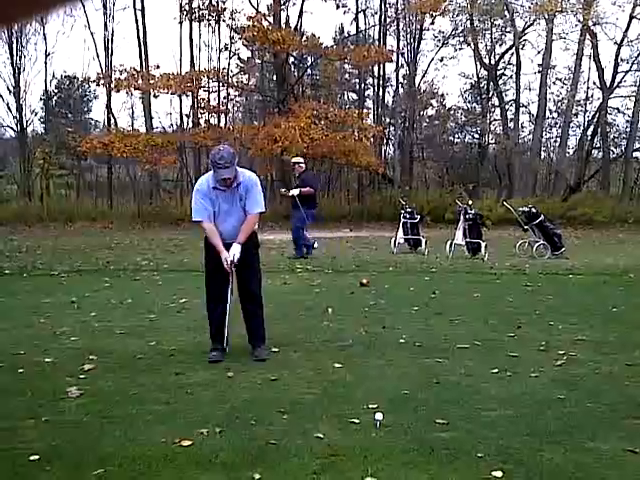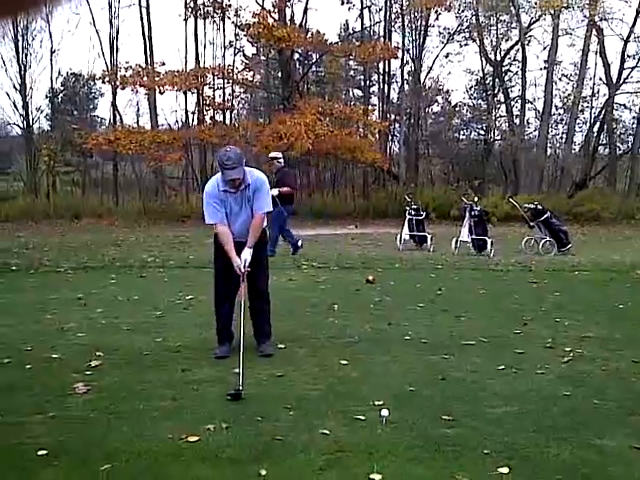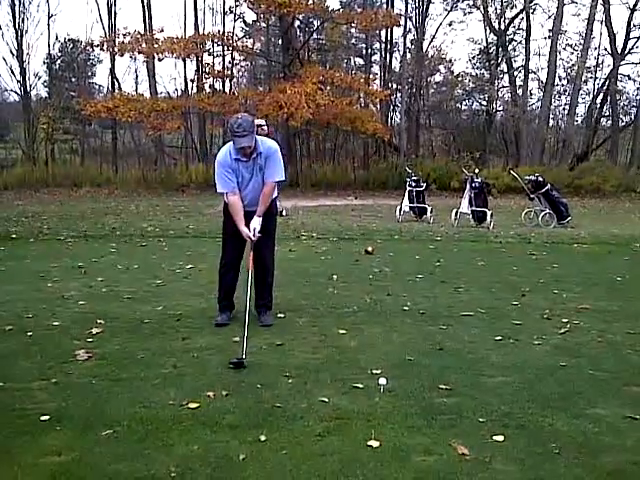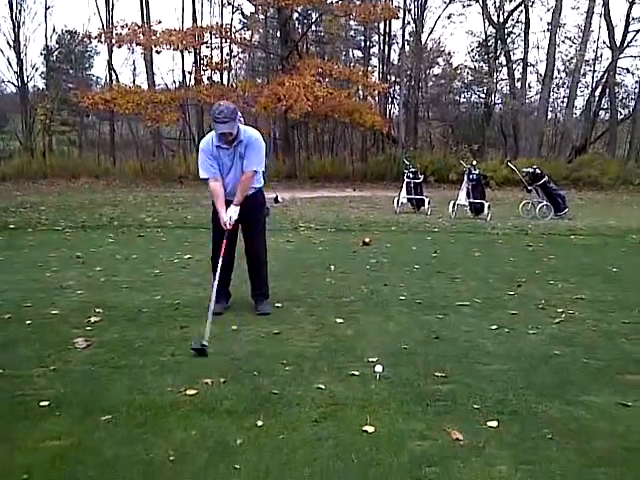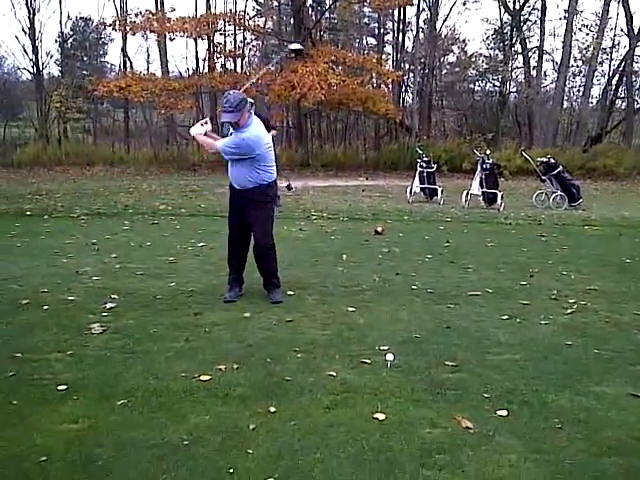
dt=0.5s
person 1, frame 1
left shoulder: (250, 180)
right shoulder: (202, 186)
left elbow: (253, 216)
right elbow: (206, 222)
left wrist: (237, 245)
right wrist: (222, 251)
left hip: (246, 242)
right hip: (216, 245)
left knee: (252, 293)
right knee: (216, 296)
left ankle: (258, 342)
right ankle: (218, 344)
person 1, frame 2
left shoulder: (259, 179)
right shoulder: (212, 188)
left elbow: (259, 216)
right elbow: (220, 226)
left wrist: (248, 248)
right wrist: (233, 257)
left hip: (255, 240)
right hip: (225, 242)
left knee: (259, 290)
right knee: (224, 293)
left ankle: (264, 338)
right ankle: (224, 340)
person 1, frame 3
left shoulder: (270, 148)
right shoulder: (224, 157)
left elbow: (270, 186)
right elbow: (232, 195)
left wrist: (258, 217)
right wrist: (242, 227)
left hip: (265, 210)
right hip: (235, 212)
left knee: (264, 261)
right knee: (229, 261)
left ankle: (264, 308)
right ankle: (225, 308)
person 1, frame 4
left shoulder: (253, 138)
right shoulder: (207, 144)
left elbow: (248, 176)
right elbow: (214, 182)
left wrist: (236, 206)
right wrist: (222, 212)
left hip: (251, 200)
right hip: (222, 201)
left knee: (256, 251)
right knee: (220, 252)
left ankle: (261, 297)
right ankle: (221, 296)
person 1, frame 5
left shoulder: (249, 137)
right shoulder: (240, 123)
left elbow: (214, 148)
right elbow: (221, 143)
left wrist: (198, 135)
right wrist: (206, 132)
left hip: (260, 194)
right hip: (238, 191)
left knee: (263, 241)
right knee: (236, 239)
left ankle: (272, 286)
right ankle: (235, 284)
